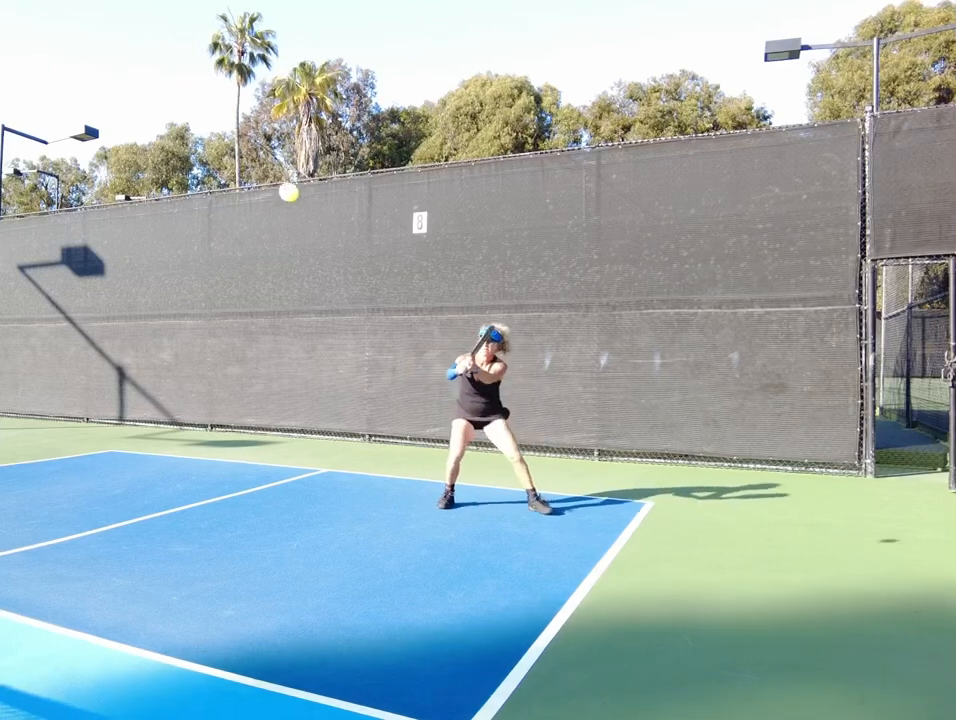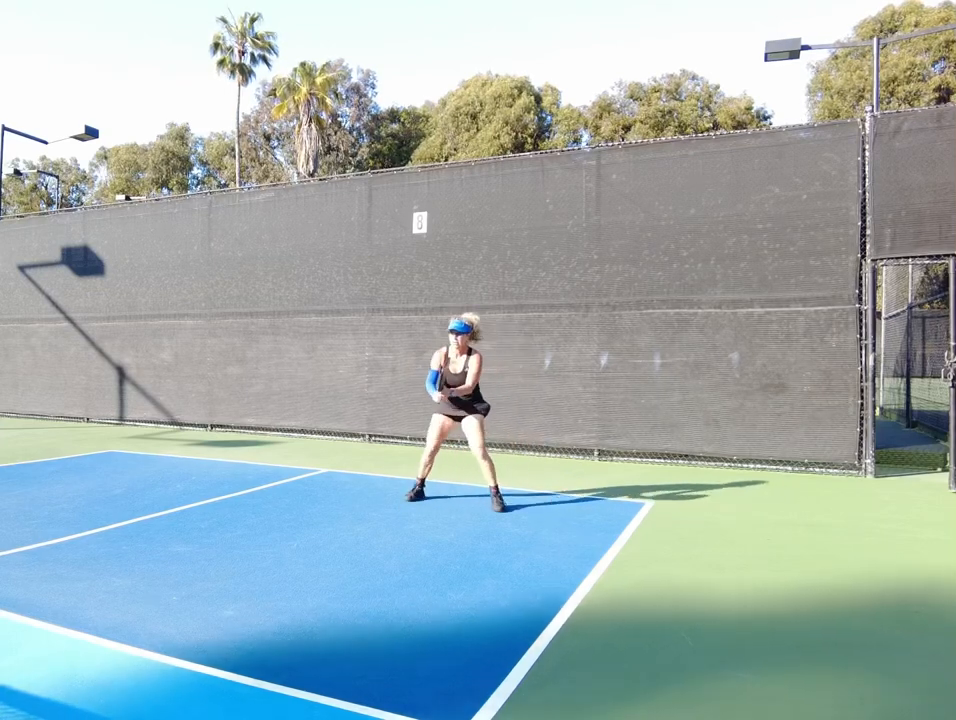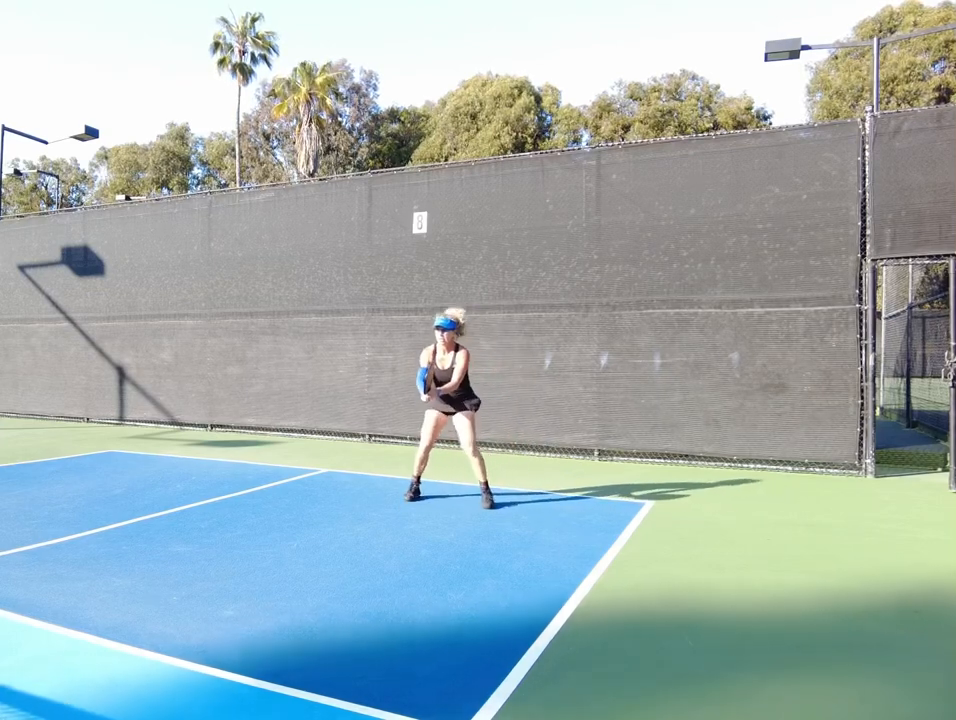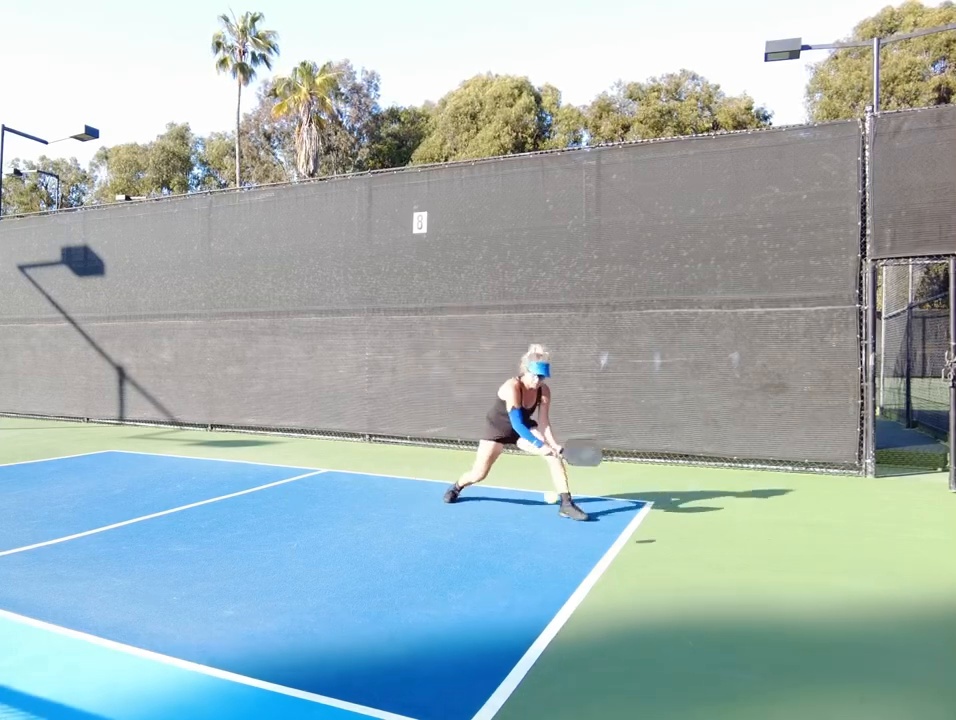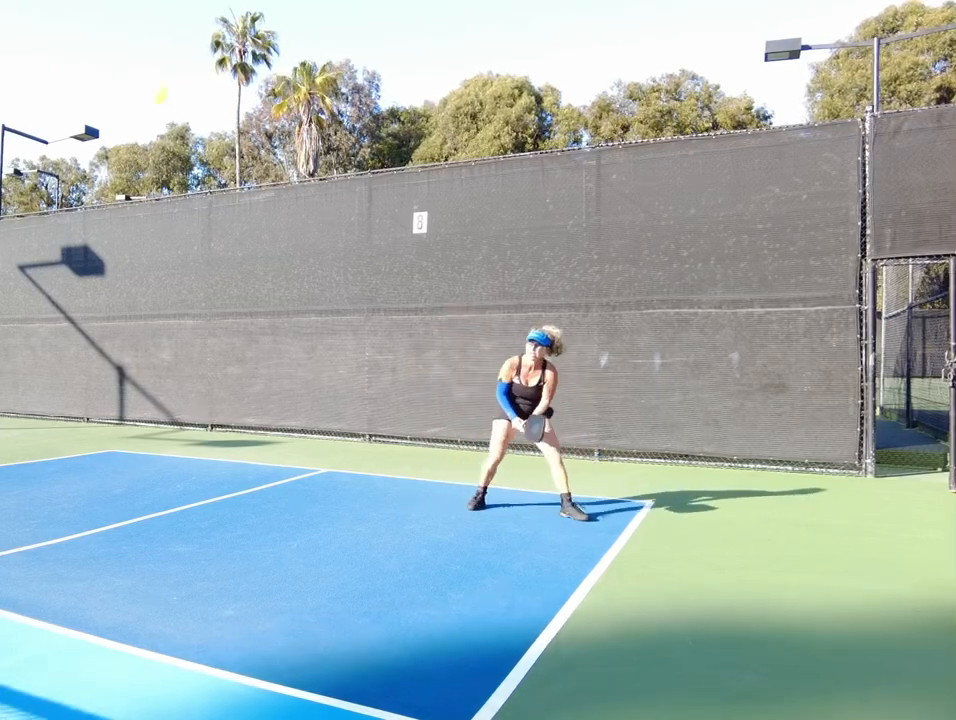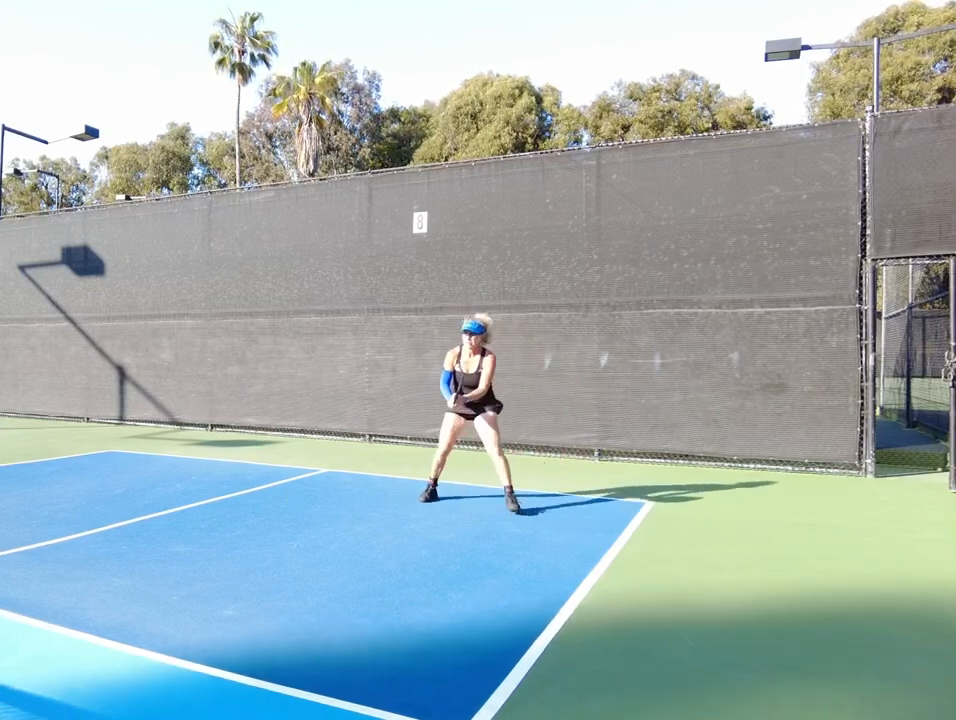
dt=0.7s
person 1, frame 1
left shoulder: (500, 366)
right shoulder: (465, 359)
left elbow: (489, 379)
left wrist: (475, 369)
right wrist: (460, 370)
left hip: (492, 416)
right hip: (466, 414)
left knee: (514, 455)
right knee: (455, 453)
left ankle: (533, 498)
right ankle: (448, 493)
person 1, frame 2
left shoulder: (475, 357)
right shoulder: (440, 354)
left elbow: (469, 387)
right elbow: (430, 382)
left wrist: (449, 392)
right wrist: (435, 394)
left hip: (471, 407)
right hip: (446, 407)
left knee: (479, 450)
right knee: (430, 449)
left ankle: (495, 494)
right ankle: (419, 487)
person 1, frame 3
left shoulder: (462, 353)
right shoulder: (428, 352)
left elbow: (455, 383)
right elbow: (422, 379)
left wrist: (436, 392)
right wrist: (424, 392)
left hip: (462, 403)
right hip: (438, 403)
left knee: (470, 447)
right knee: (424, 445)
left ankle: (485, 491)
right ankle: (414, 486)
person 1, frame 4
left shoulder: (544, 390)
right shoulder: (512, 388)
left elbow: (544, 422)
right elbow: (517, 423)
left wrist: (553, 444)
right wrist: (539, 445)
left hip: (523, 428)
right hip: (497, 428)
left knee: (554, 455)
right knee: (478, 474)
left ankle: (566, 503)
right ankle: (456, 488)
person 1, frame 5
left shoulder: (550, 371)
right shoulder: (511, 364)
left elbow: (545, 402)
right elbow: (501, 394)
left wrist: (530, 419)
right wrist: (514, 418)
left hip: (535, 415)
right hip: (509, 412)
left knee: (554, 456)
right knee: (494, 456)
left ankle: (567, 505)
right ankle: (480, 494)
person 1, frame 6
left shoulder: (488, 357)
right shoulder: (453, 354)
left elbow: (483, 388)
right elbow: (444, 383)
left wrist: (465, 397)
right wrist: (450, 397)
left hip: (483, 407)
right hip: (457, 406)
left knee: (495, 449)
right knee: (443, 448)
left ankle: (509, 494)
right ankle: (432, 487)
